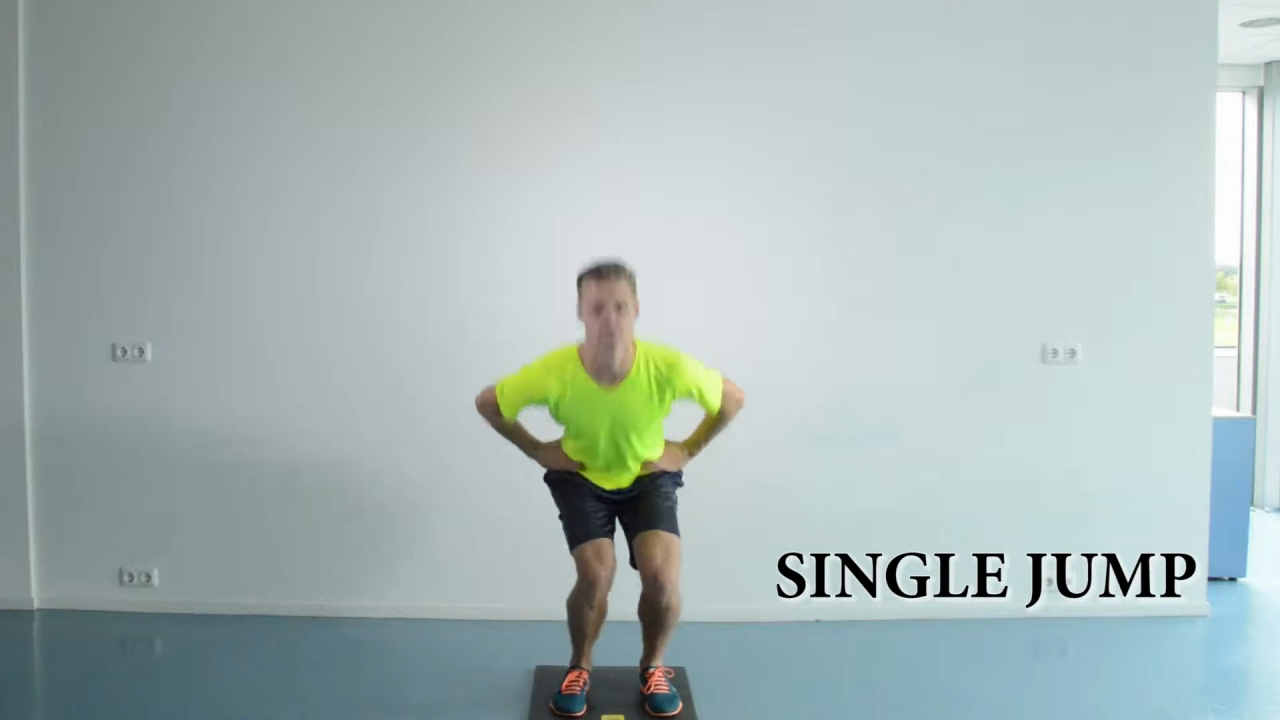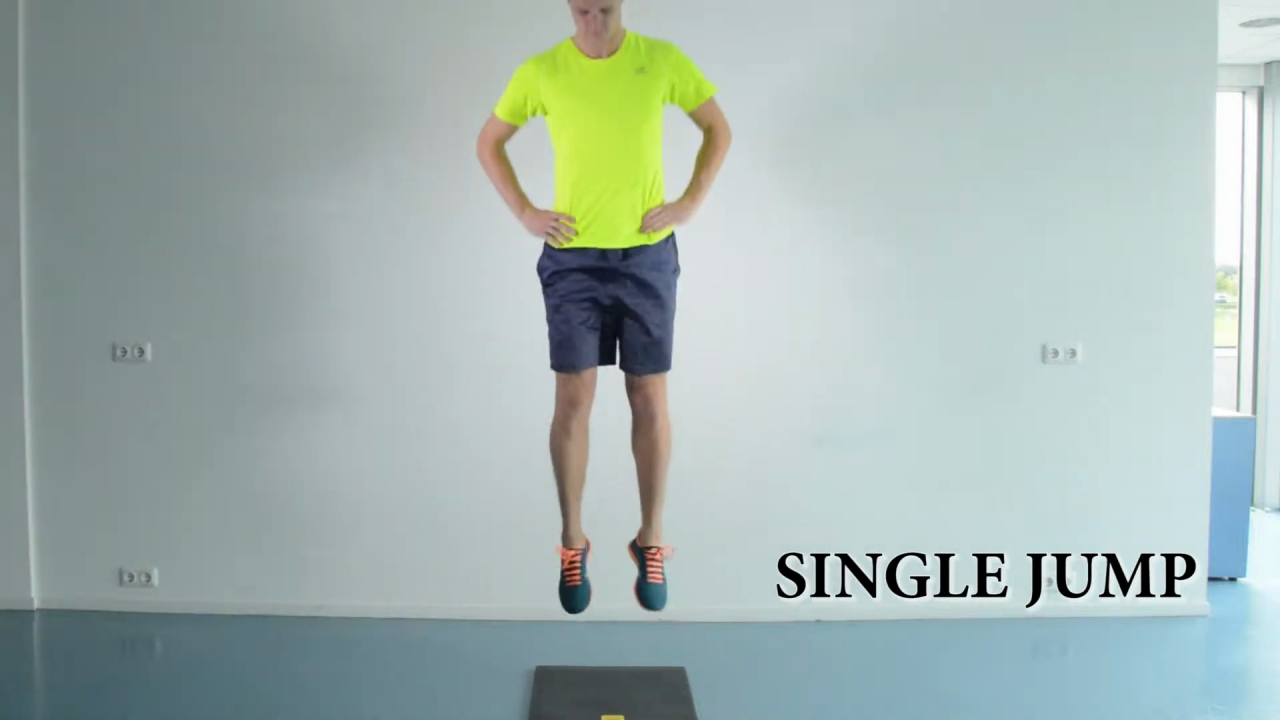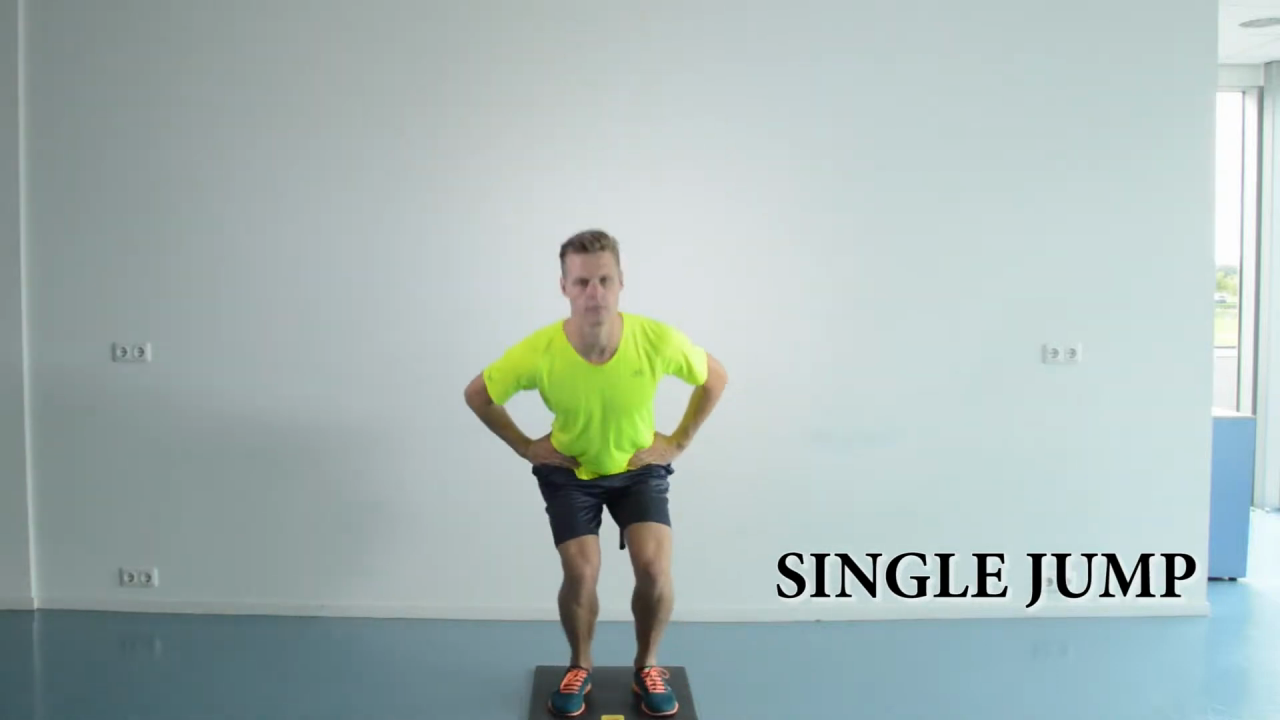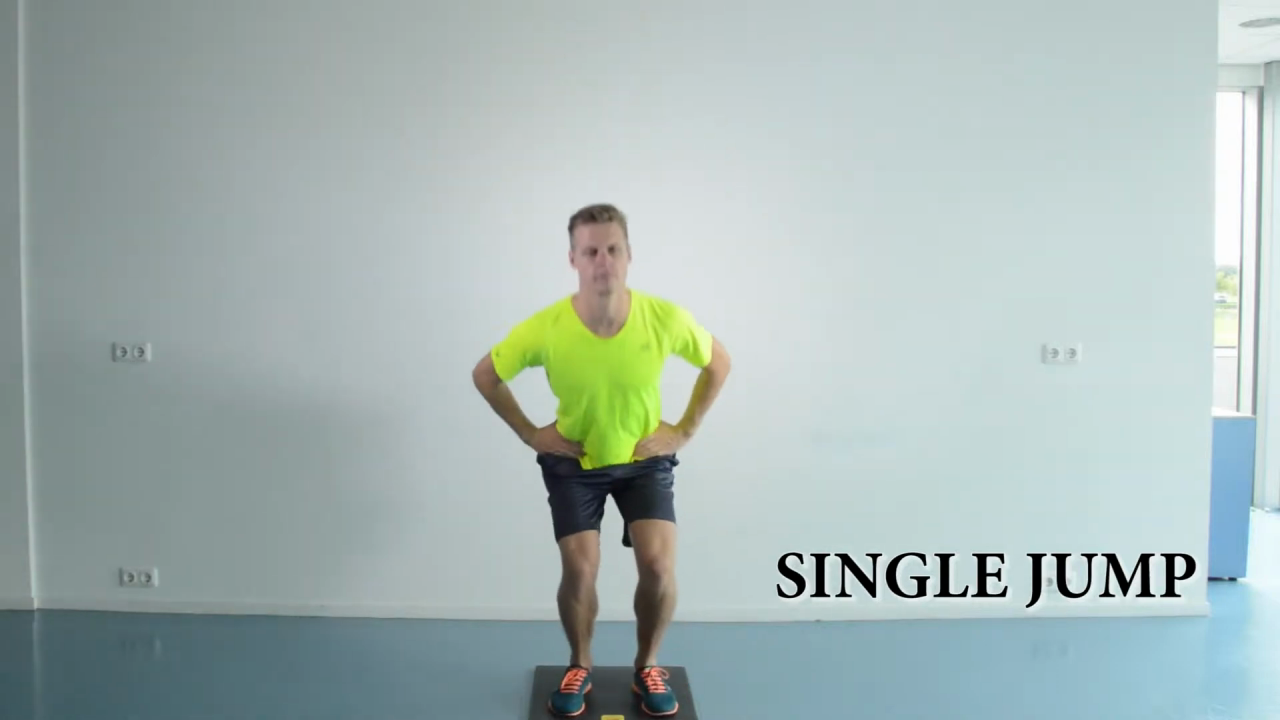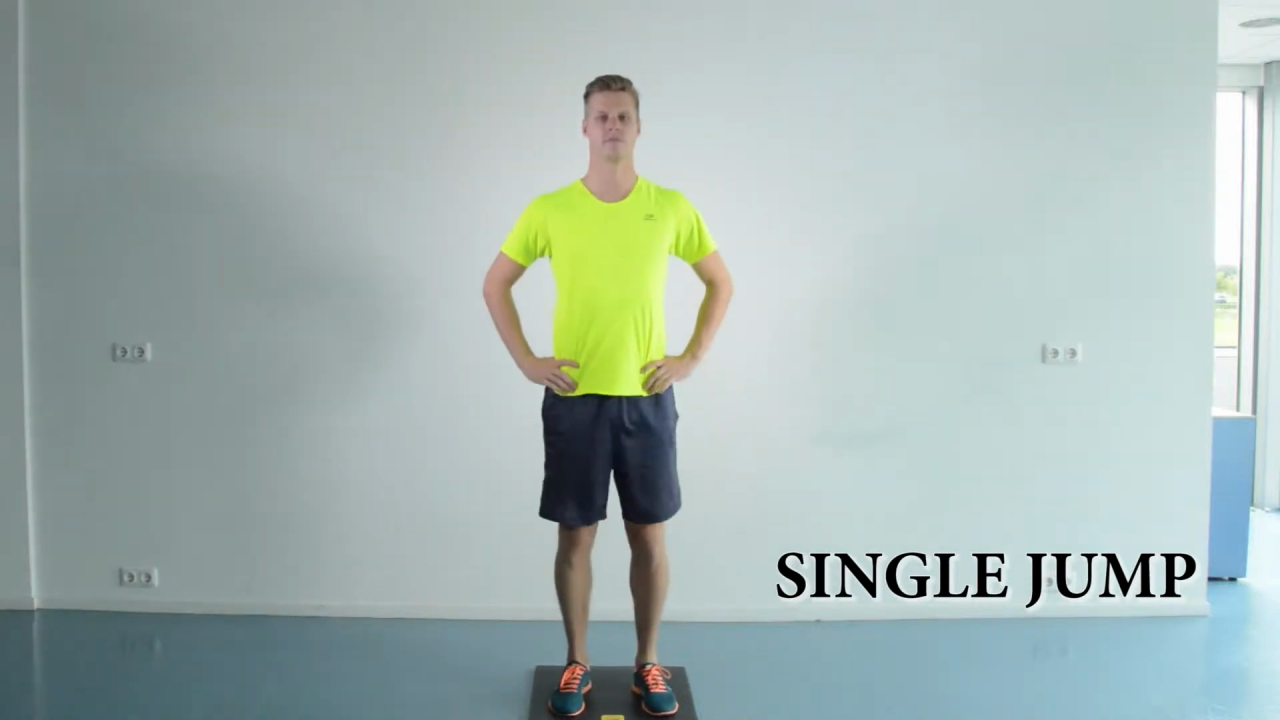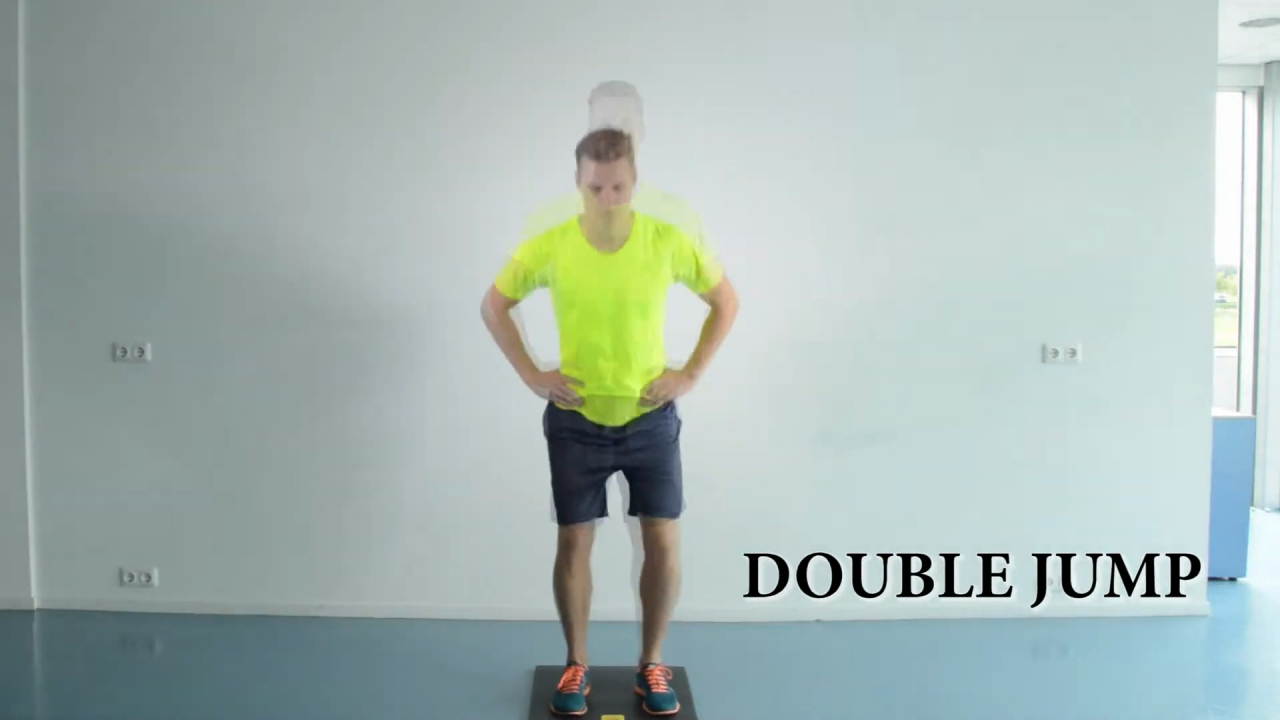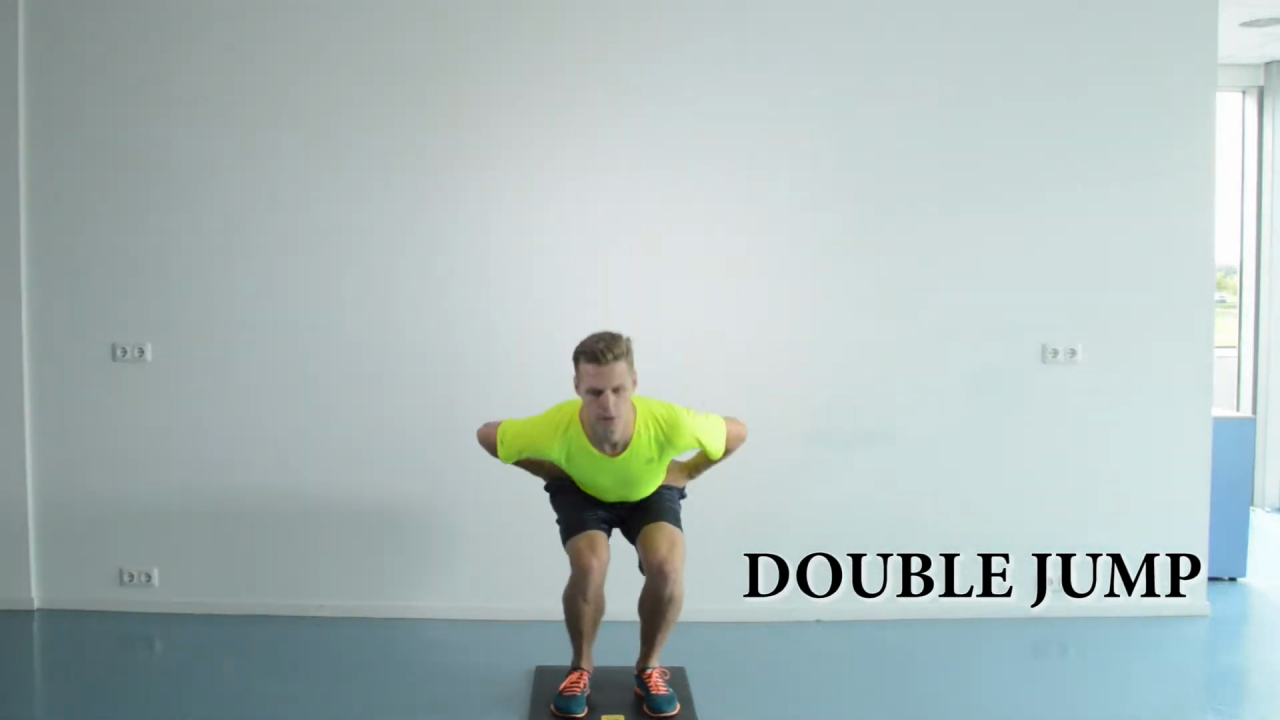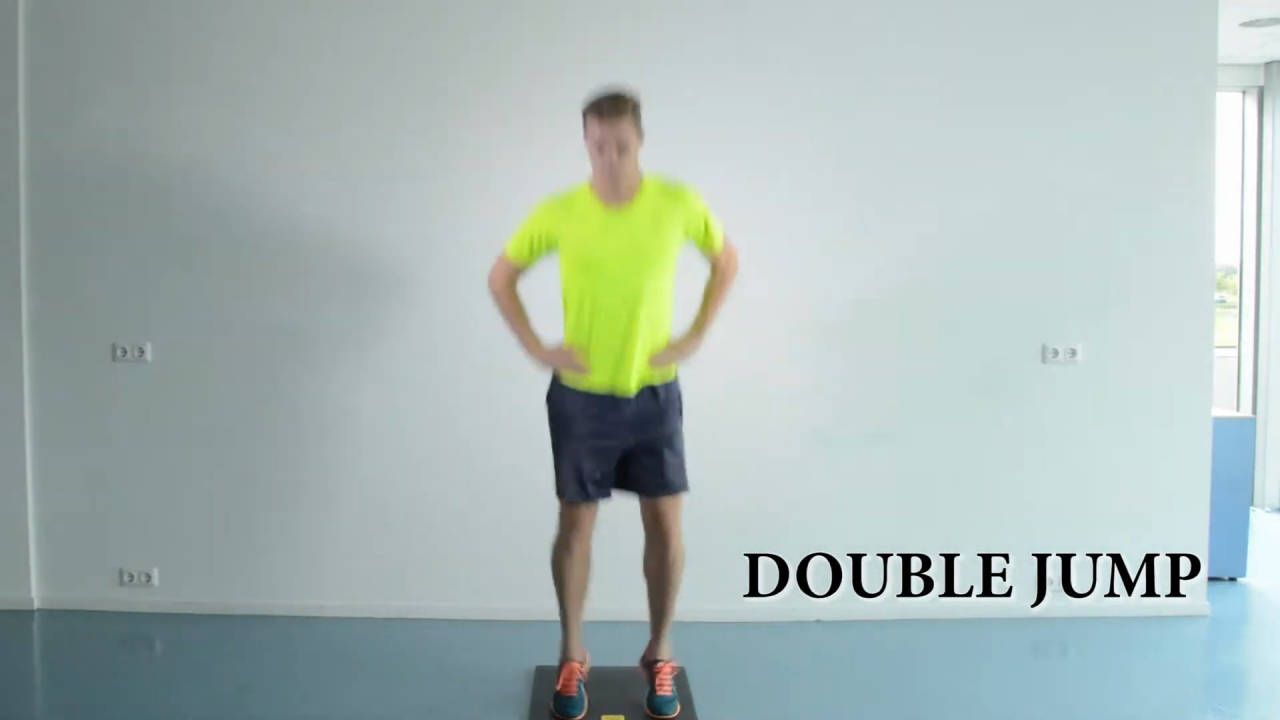
dt=0.5s
person 1, frame 1
left shoulder: (668, 368)
right shoulder: (553, 372)
left elbow: (732, 398)
right elbow: (487, 403)
left wrist: (688, 450)
right wrist: (537, 450)
left hip: (648, 478)
right hip: (580, 480)
left knee: (662, 575)
right knee: (596, 573)
left ankle: (653, 667)
right ankle: (579, 667)
person 1, frame 2
left shoulder: (662, 60)
right shoulder: (541, 72)
left elbow: (719, 131)
right elbow: (489, 143)
left wrist: (688, 204)
right wrist: (526, 214)
left hip: (647, 258)
right hip: (573, 261)
left knee: (648, 401)
right knee: (573, 402)
left ankle: (651, 544)
right ankle: (572, 546)
person 1, frame 3
left shoulder: (658, 341)
right shoulder: (537, 352)
left elbow: (715, 379)
right elbow: (478, 395)
left wrist: (678, 441)
right wrist: (526, 445)
left hip: (638, 467)
right hip: (568, 469)
left knee: (653, 565)
right knee: (582, 572)
left ankle: (646, 664)
right ankle: (580, 665)
person 1, frame 4
left shoulder: (665, 317)
right shoulder: (544, 328)
left elbow: (718, 364)
right elbow: (485, 376)
left wrist: (684, 430)
right wrist: (531, 433)
left hip: (644, 460)
right hip: (573, 462)
left knee: (658, 565)
right knee: (580, 569)
left ankle: (647, 665)
right ankle: (579, 665)
person 1, frame 5
left shoulder: (671, 207)
right shoulder: (549, 210)
left elbow: (720, 282)
right elbow: (496, 284)
left wrist: (692, 357)
right wrist: (527, 361)
left hip: (647, 400)
right hip: (574, 402)
left knee: (649, 541)
right knee: (576, 539)
left ankle: (647, 663)
right ankle: (577, 663)
person 1, frame 6
left shoulder: (669, 240)
right shoulder: (548, 247)
left elbow: (725, 299)
right elbow: (495, 304)
left wrist: (690, 373)
right wrist: (533, 375)
left hip: (650, 414)
right hip: (576, 417)
left knee: (661, 542)
right knee: (575, 543)
left ankle: (652, 663)
right ankle: (575, 665)
person 1, frame 7
left shoulder: (670, 423)
right shoulder: (554, 429)
left elbow: (737, 431)
right elbow: (487, 434)
left wrist: (689, 471)
right wrist: (544, 469)
left hip: (650, 493)
right hip: (582, 493)
left knee: (666, 566)
right knee: (589, 565)
left ankle: (649, 667)
right ankle: (581, 666)
person 1, frame 8
left shoulder: (678, 203)
right shoulder: (556, 213)
left elbow: (727, 261)
right elbow: (500, 278)
left wrist: (695, 336)
right wrist: (536, 349)
left hip: (653, 393)
right hip: (579, 396)
left knee: (666, 523)
right knee: (577, 523)
left ankle: (659, 655)
right ankle: (572, 656)
